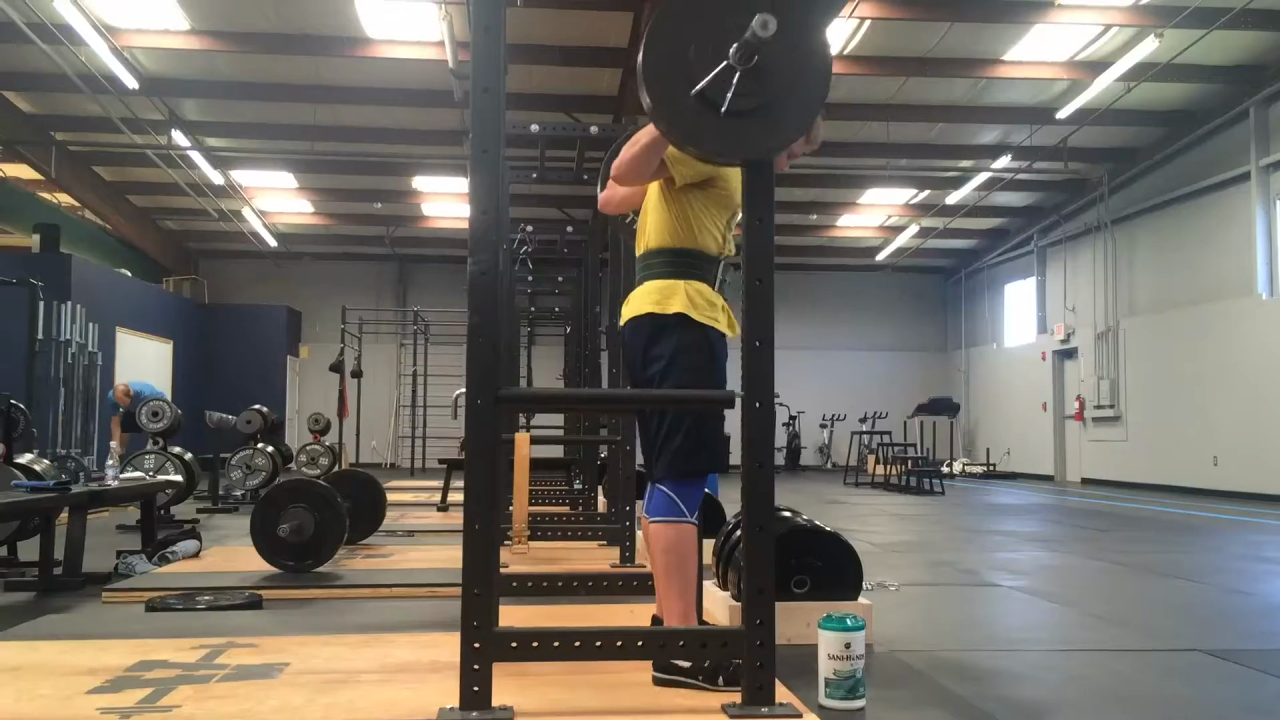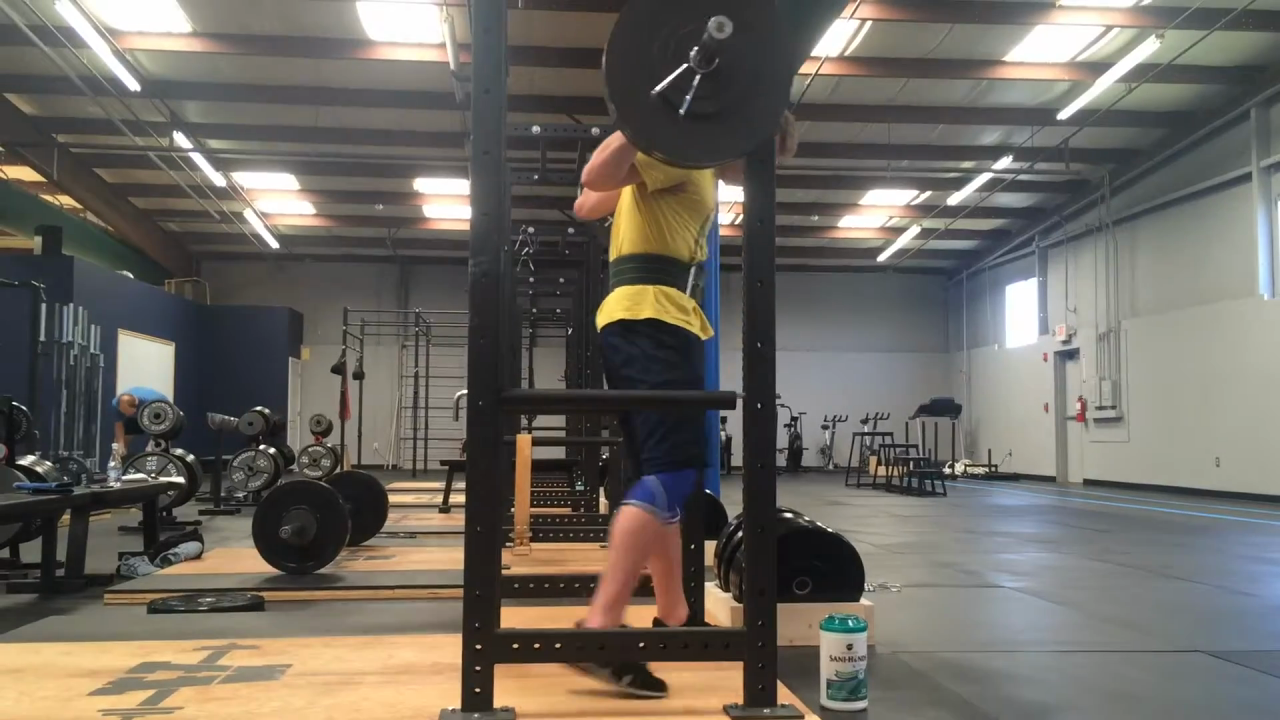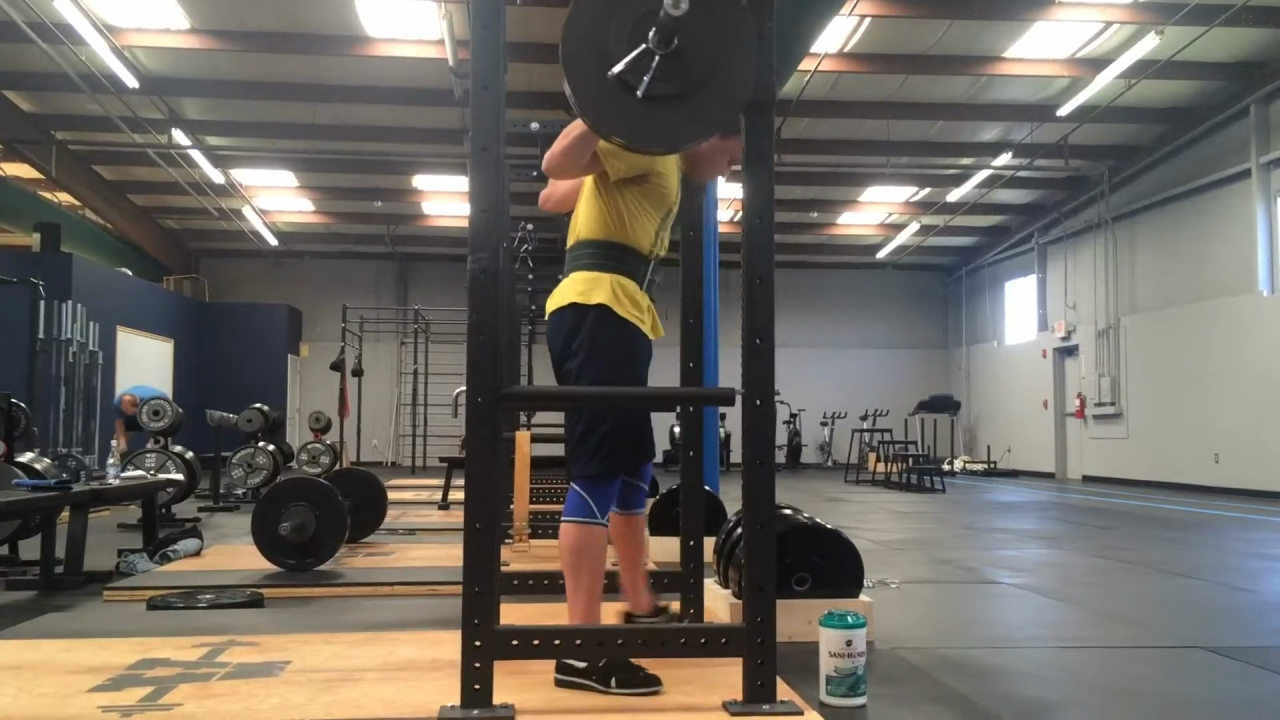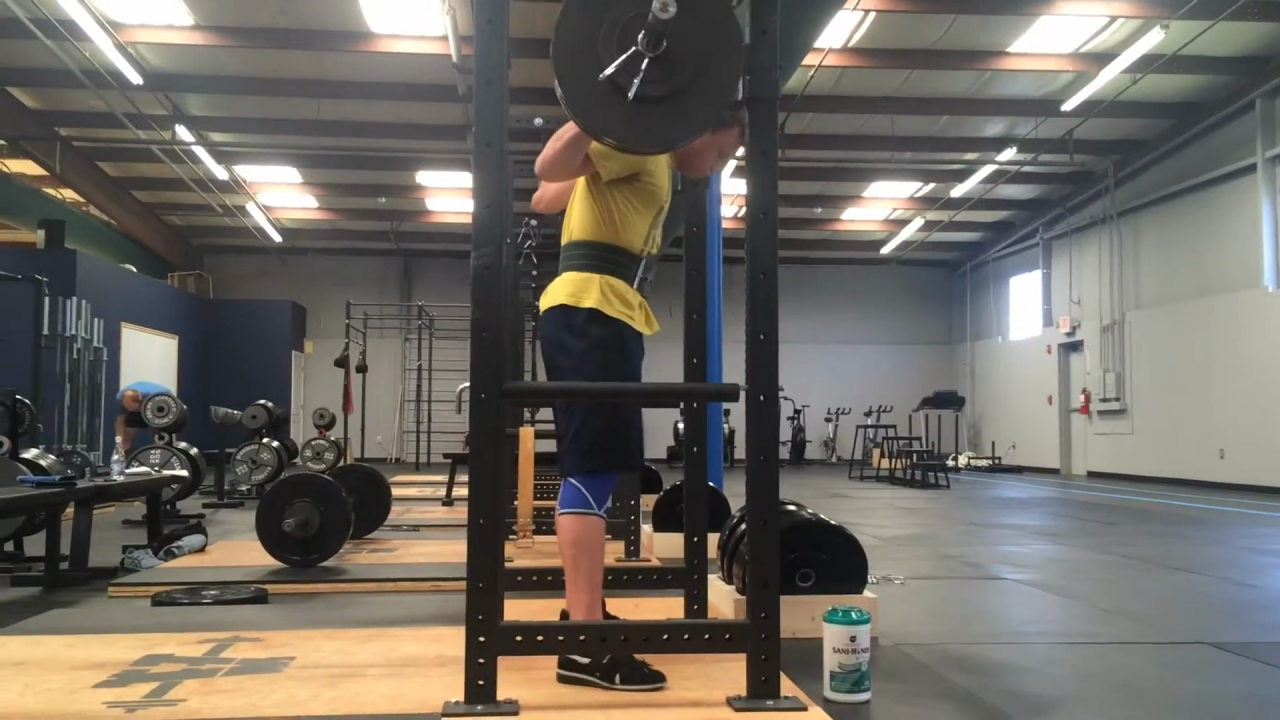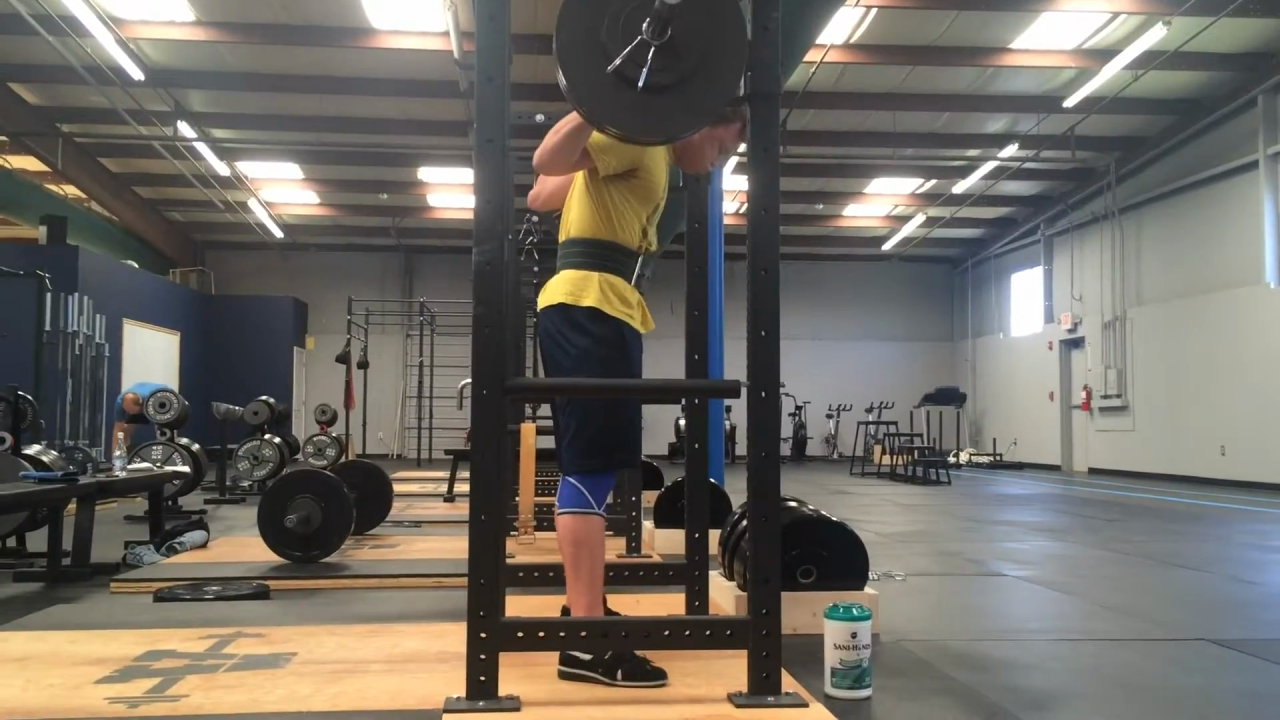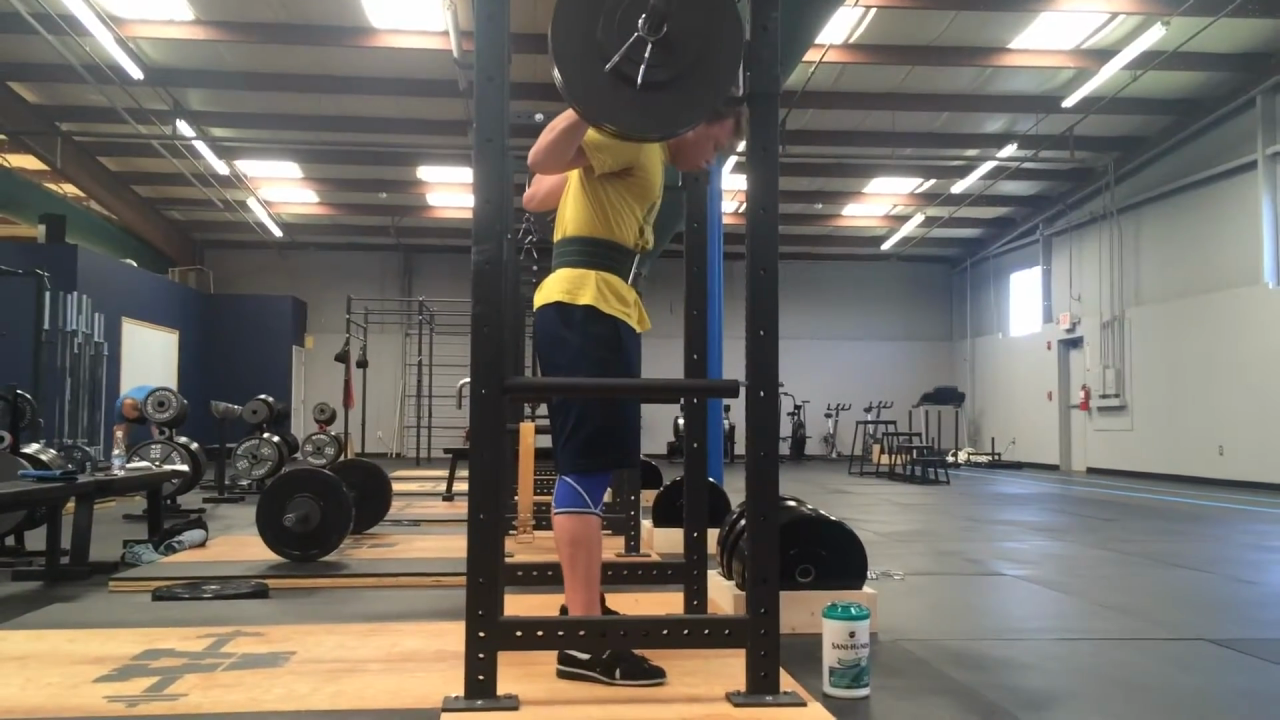
dt=0.4s
person 1, frame 1
left shoulder: (702, 161)
left elbow: (612, 198)
right elbow: (624, 173)
left hip: (658, 319)
right hip: (677, 318)
left knee: (669, 478)
right knee: (682, 478)
left ankle: (672, 618)
right ankle: (682, 650)
person 1, frame 2
left shoulder: (680, 169)
left elbow: (586, 205)
right elbow: (595, 176)
left hip: (656, 326)
right hip: (650, 323)
left knee: (670, 474)
right knee: (670, 473)
left ankle: (673, 618)
right ankle: (600, 631)
person 1, frame 3
left shoulder: (655, 163)
left elbow: (552, 196)
right elbow: (556, 163)
left hip: (604, 316)
right hip: (599, 312)
left knee: (631, 468)
right knee: (600, 474)
left ankle: (640, 605)
right ankle: (582, 652)
person 1, frame 4
left shoulder: (644, 162)
left elbow: (545, 199)
right elbow: (549, 167)
left hip: (591, 315)
right hip: (591, 313)
left knee: (591, 469)
right knee: (592, 469)
left ankle: (581, 612)
right ankle: (584, 647)
person 1, frame 5
left shoulder: (641, 157)
right shoulder: (639, 135)
left elbow: (541, 197)
right elbow: (547, 161)
left hip: (589, 313)
right hip: (588, 311)
left knee: (589, 467)
right knee: (591, 468)
left ankle: (583, 610)
right ankle: (585, 643)
person 1, frame 6
left shoulder: (636, 154)
right shoulder: (633, 132)
left elbow: (535, 197)
right elbow: (543, 157)
left hip: (587, 310)
right hip: (585, 308)
left knee: (587, 466)
right knee: (587, 467)
left ankle: (583, 608)
right ankle: (584, 642)
